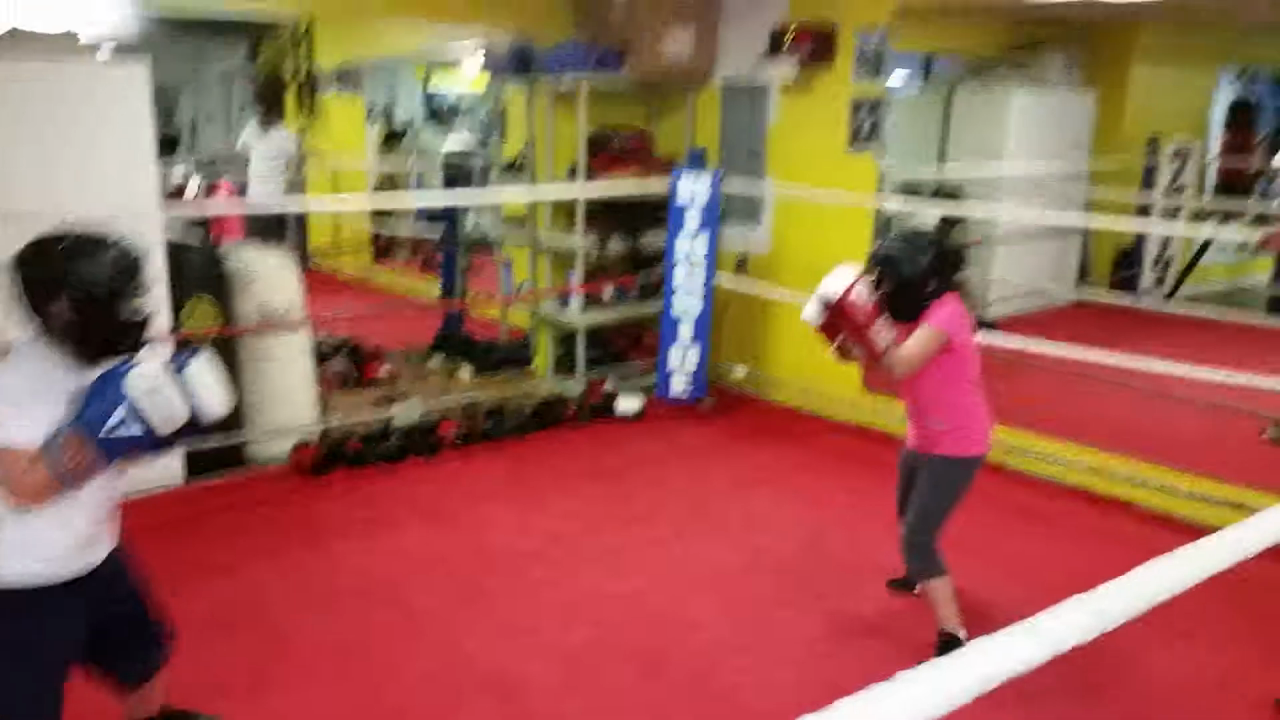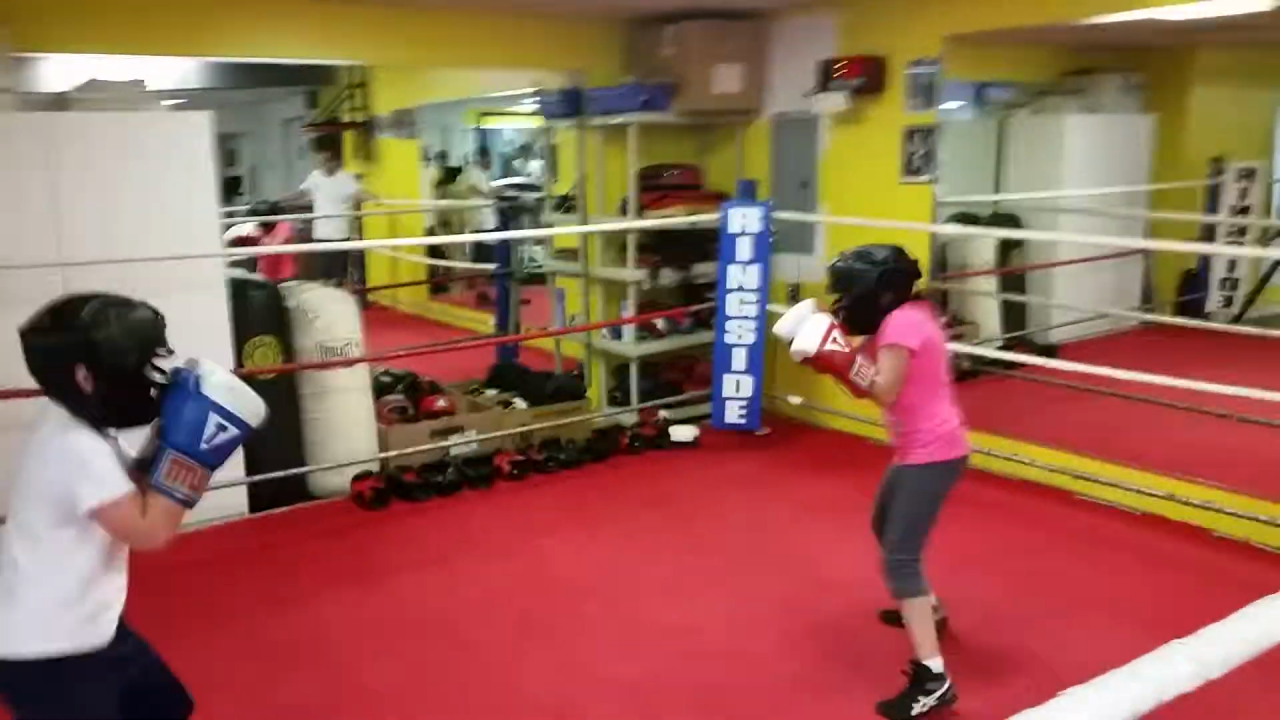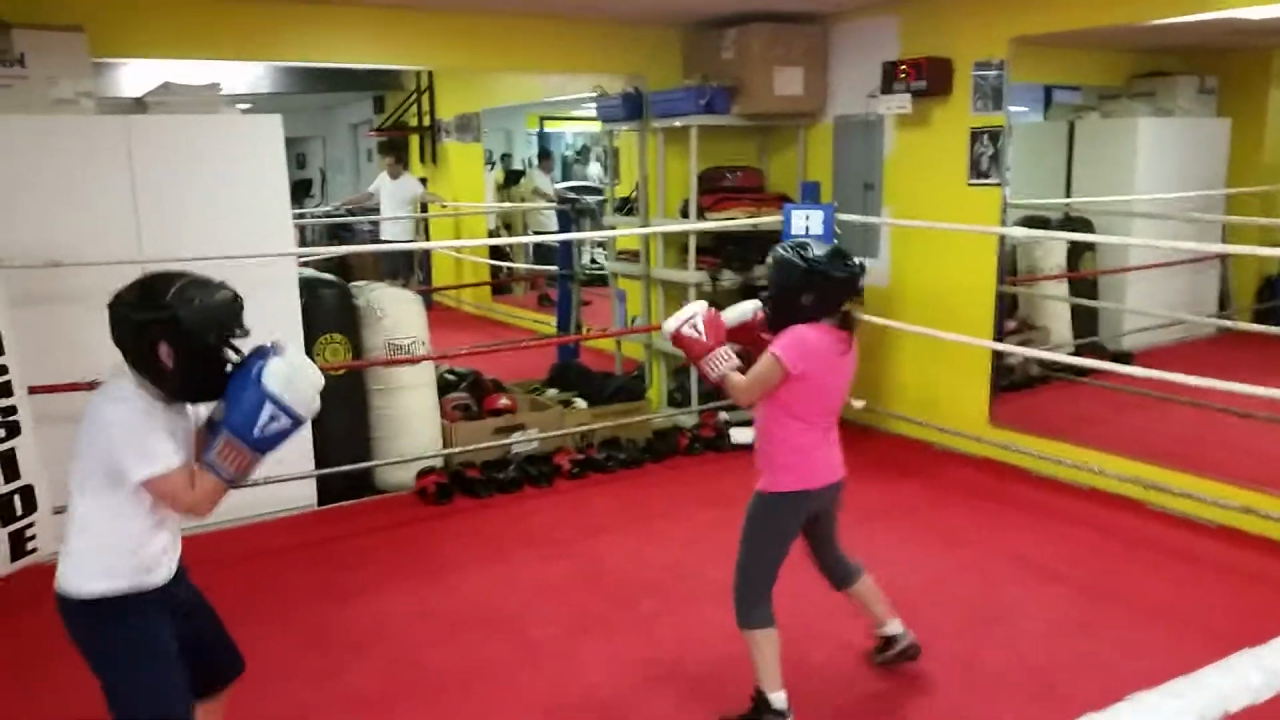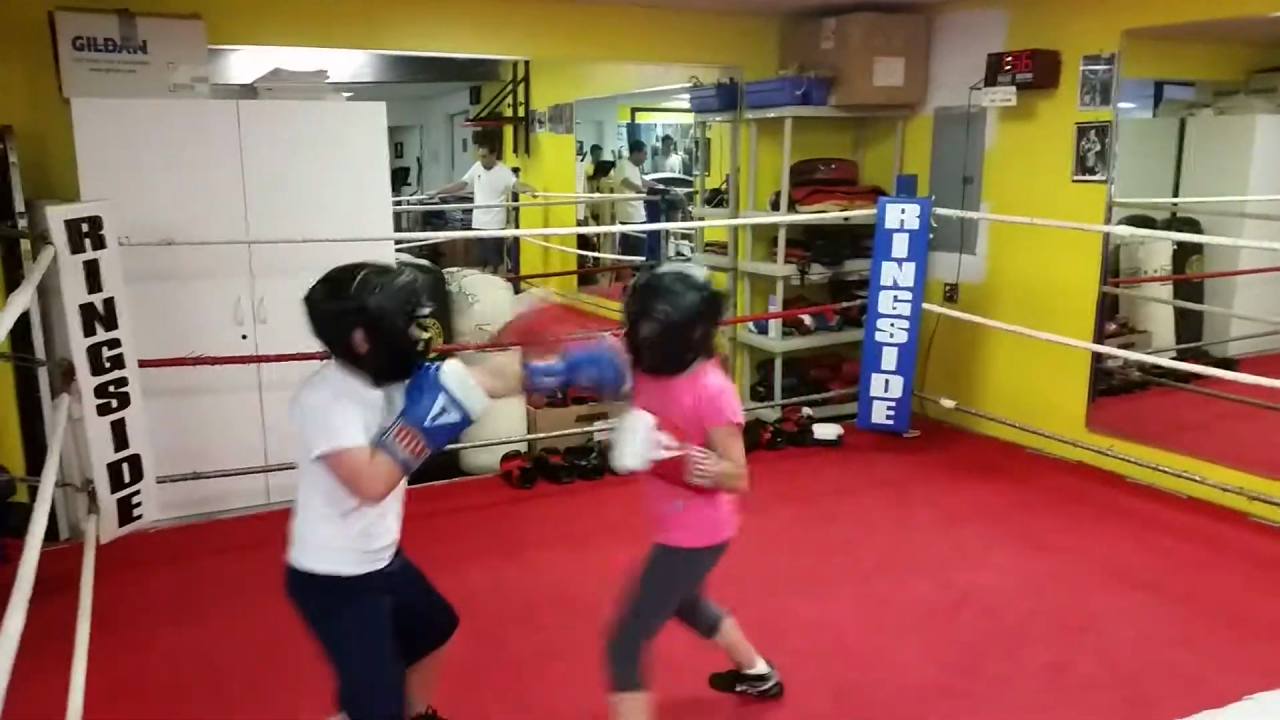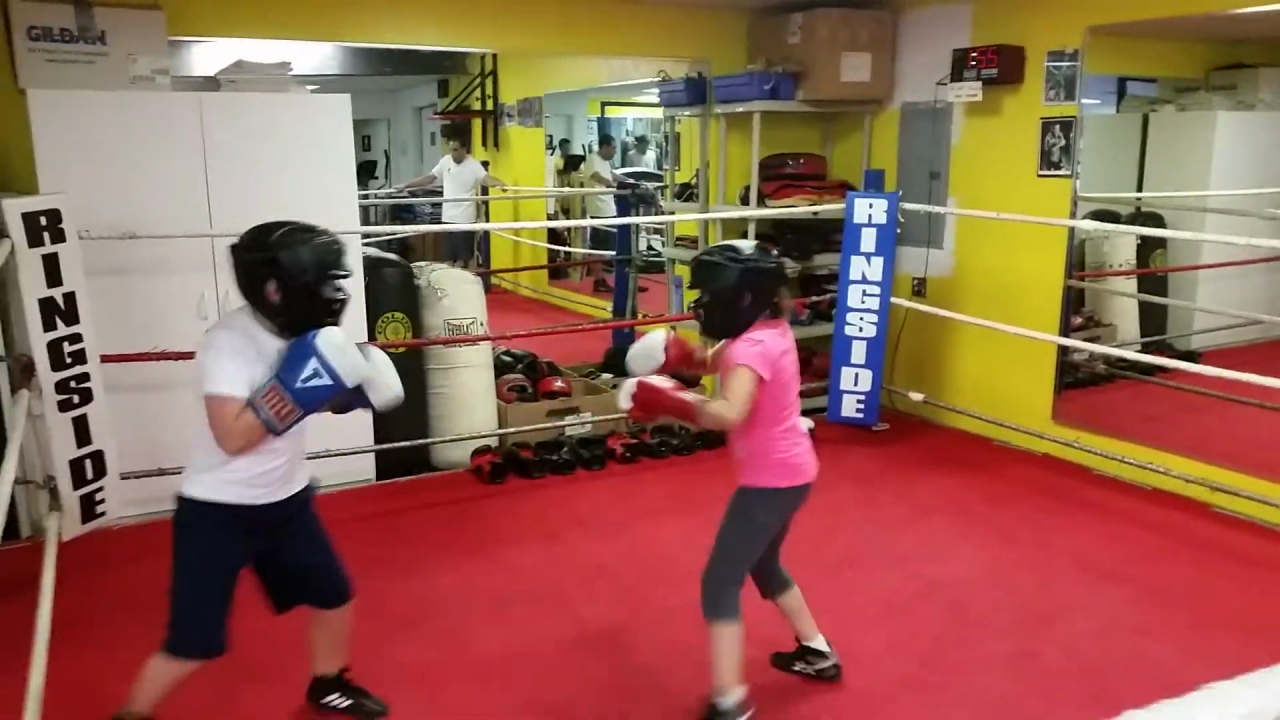
dt=1s
person 1, frame 1
left shoulder: (94, 366)
left elbow: (129, 437)
left wrist: (176, 403)
right wrist: (99, 432)
left hip: (91, 560)
left knee: (142, 652)
person 1, frame 2
left shoulder: (71, 429)
right shoulder: (75, 450)
left elbow: (132, 494)
right elbow: (147, 531)
left wrist: (172, 439)
right wrist: (189, 449)
left hip: (88, 636)
right hip: (51, 659)
person 1, frame 3
left shoulder: (158, 393)
right shoulder: (127, 414)
left elbow: (193, 456)
right elbow: (194, 498)
left wrist: (236, 408)
right wrist: (247, 427)
left hip: (157, 577)
right hip: (108, 597)
left knee: (215, 671)
person 1, frame 4
left shoulder: (390, 377)
right shoulder: (322, 396)
left elbow: (479, 380)
right elbow: (371, 484)
left wrist: (565, 366)
right wrist: (421, 421)
left hip: (379, 561)
right hip: (333, 579)
left knee: (434, 631)
person 1, frame 5
left shoulder: (297, 337)
right shoulder: (228, 343)
right elbow: (235, 438)
left wrist: (354, 389)
right wrist: (296, 390)
left hip: (285, 500)
right hip: (215, 508)
left knee: (335, 594)
right knee: (194, 640)
person 2, frame 1
left shoulder: (947, 311)
right shoulder: (915, 311)
left elbow: (899, 365)
right elbow: (870, 356)
left wrist: (861, 316)
right wrist: (838, 325)
left hip: (956, 446)
right hip: (924, 437)
left knee: (916, 540)
right knee: (909, 512)
left ankle: (954, 642)
right ankle: (924, 575)
person 2, frame 2
left shoulder: (902, 322)
right shoulder: (908, 315)
left elbow: (883, 393)
right elbow: (862, 365)
left wrist: (838, 356)
right wrist: (818, 342)
left hip: (932, 452)
right hip: (922, 447)
left knee: (898, 558)
right knee: (886, 523)
left ankle: (932, 678)
right ankle: (926, 607)
person 2, frame 3
left shoulder: (797, 340)
right shoulder: (842, 337)
left elbow: (745, 394)
left wrist: (708, 348)
right wrist: (761, 341)
left hip: (787, 483)
right hip: (827, 477)
left knee: (751, 589)
right knee: (830, 558)
right ankle: (895, 634)
person 2, frame 4
left shoulder: (710, 390)
right shoulder: (651, 366)
left elbow: (734, 477)
left wrist: (675, 459)
left hip: (693, 535)
right hip: (678, 526)
left knee: (623, 647)
right knee: (687, 606)
right ankle: (757, 671)
person 2, frame 5
left shoulder: (752, 346)
right shoulder: (771, 329)
left elbow: (731, 415)
right elbow: (713, 362)
left wrist: (675, 402)
right wrist: (682, 356)
left hip: (774, 481)
right hip: (791, 471)
left knee: (719, 583)
right knee: (760, 565)
right ankle: (816, 652)
